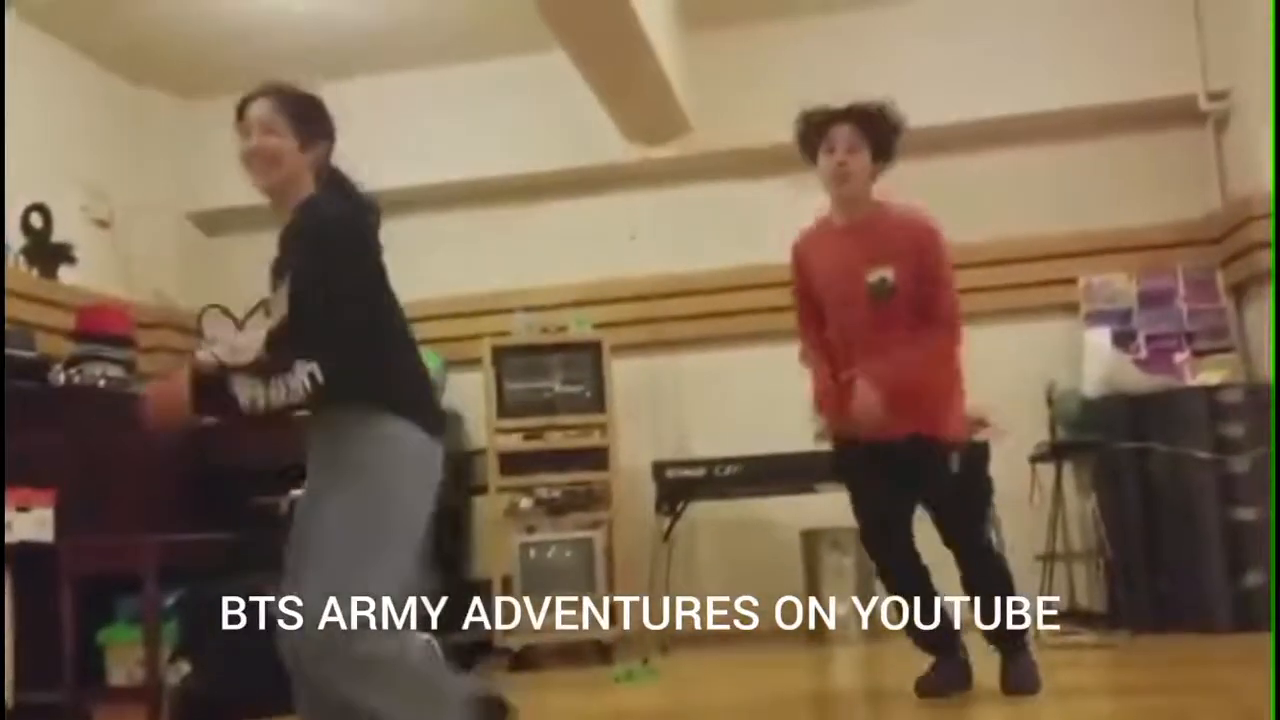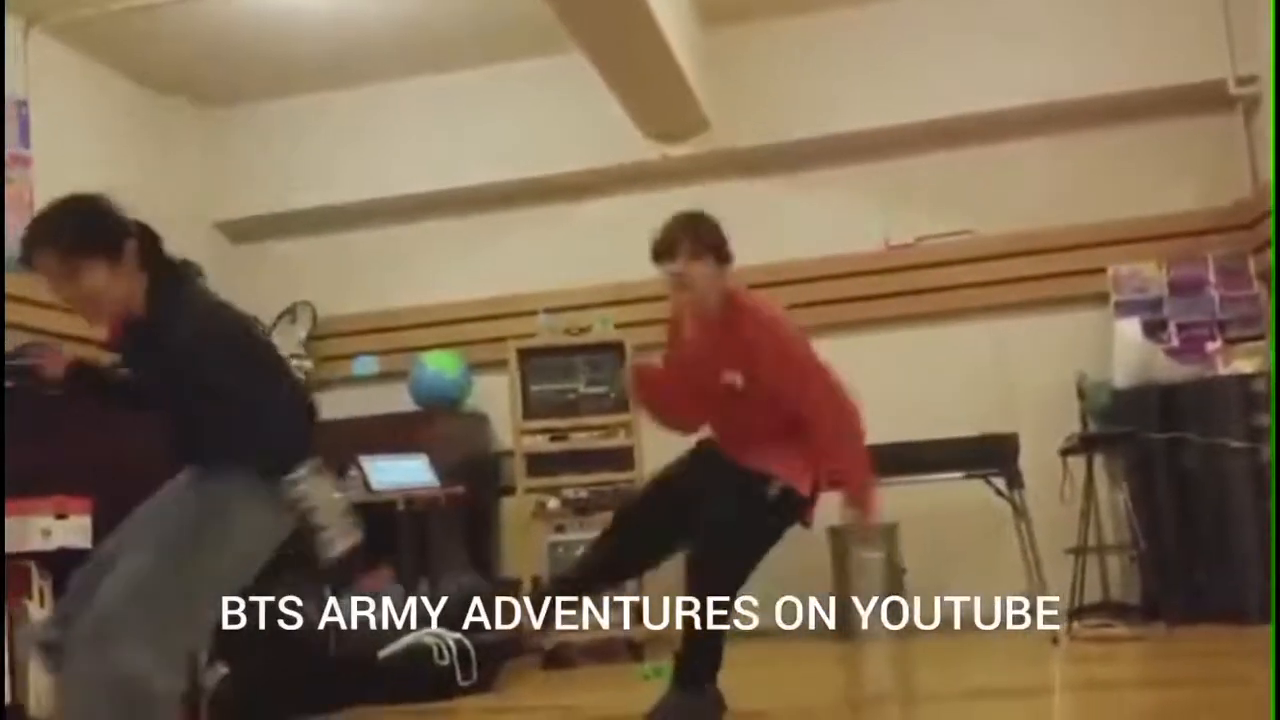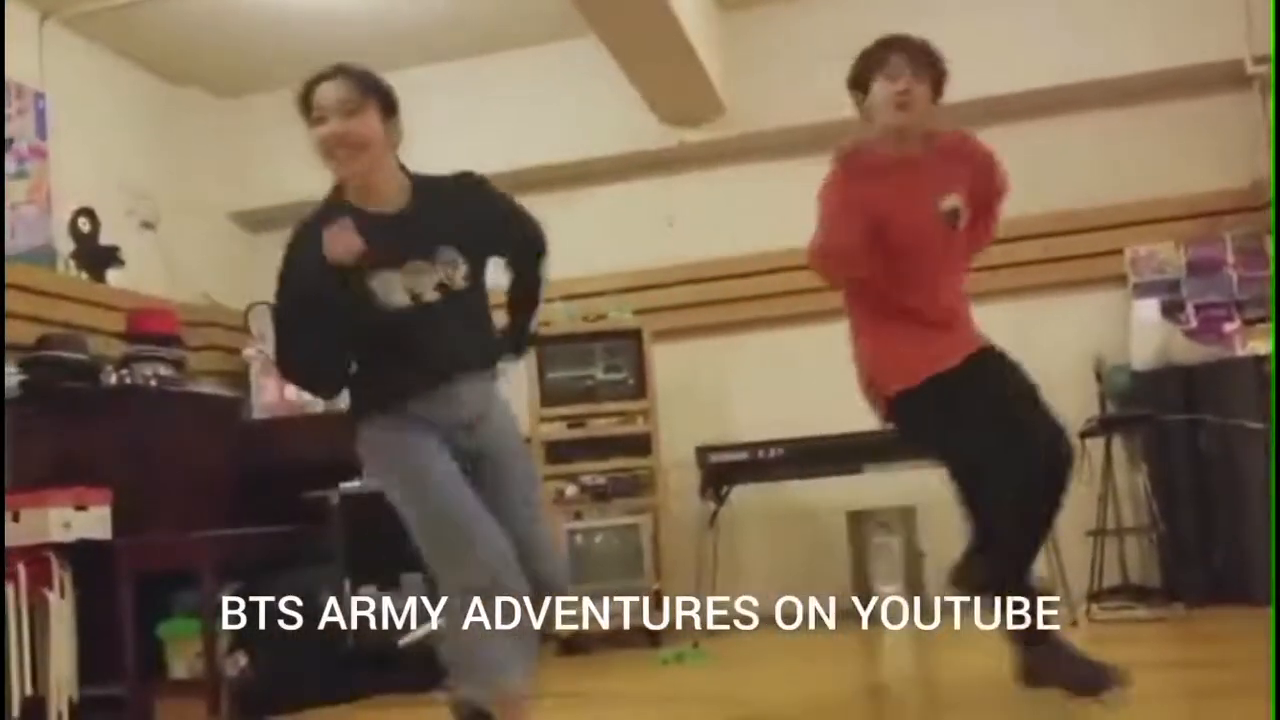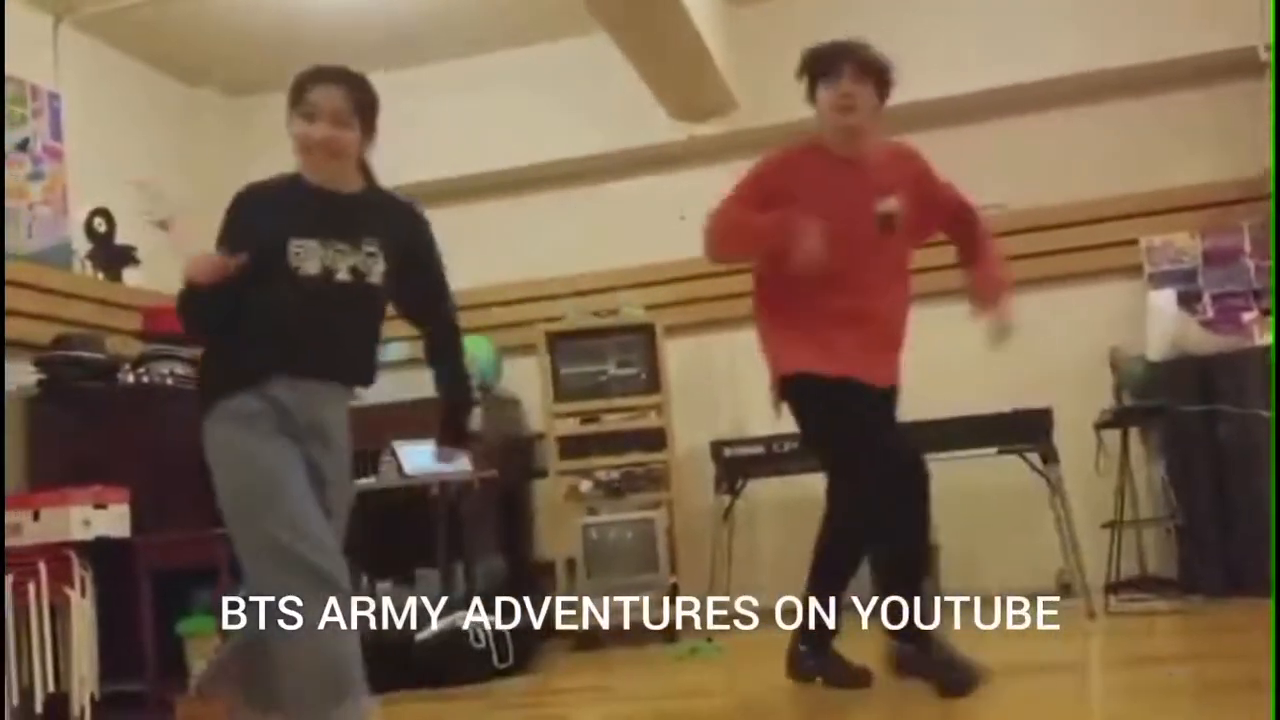
dt=0.7s
person 1, frame 1
left shoulder: (333, 225)
right shoulder: (294, 246)
left elbow: (324, 364)
left wrist: (208, 389)
right wrist: (214, 373)
left hip: (385, 432)
right hip: (338, 440)
left knee: (339, 621)
right knee: (314, 633)
person 1, frame 2
left shoulder: (196, 329)
right shoulder: (142, 321)
left elbow: (295, 432)
right wrist: (73, 376)
left hip: (261, 484)
right hip: (216, 476)
left knee: (132, 632)
right knee: (89, 613)
person 1, frame 3
left shoulder: (462, 198)
right shoulder: (313, 240)
left elbow: (527, 239)
right elbow: (300, 364)
left wrist: (520, 323)
right wrist: (340, 269)
left hip: (476, 400)
right hip: (397, 420)
left knee: (535, 563)
right knee: (479, 561)
person 1, frame 4
left shoulder: (398, 223)
right shoulder: (260, 207)
left elbow: (437, 319)
right elbow: (205, 322)
left wrist: (456, 413)
right wrist: (198, 287)
left hip: (327, 413)
right hip: (248, 409)
left knee: (294, 587)
right knee: (306, 578)
person 2, frame 1
left shoulder: (914, 233)
right shoulder: (807, 248)
left elbow: (944, 329)
left wrist: (884, 380)
right wrist: (826, 392)
left hip: (929, 416)
right hip: (857, 427)
left knee: (969, 541)
right knee: (887, 551)
left ankle: (1013, 648)
right ankle: (946, 653)
person 2, frame 2
left shoulder: (764, 329)
right shoulder: (681, 329)
left elbow: (833, 412)
right elbow: (684, 416)
left wrist: (855, 489)
right wrist: (647, 383)
left hip: (783, 464)
right hip: (726, 455)
left knee: (714, 563)
right knee: (634, 531)
right ankle: (563, 597)
person 2, frame 3
left shoulder: (957, 150)
right shoulder: (850, 175)
left elbow: (989, 190)
right elbow: (832, 267)
left hip: (961, 342)
right hip: (905, 364)
left knee: (1049, 455)
right knee: (1006, 479)
left ankle: (983, 570)
right ankle: (1038, 644)
person 2, frame 4
left shoulder: (904, 165)
right shoulder: (784, 171)
left elbow: (962, 222)
right elbow: (722, 236)
left wrist: (989, 285)
right wrist: (787, 233)
left hip: (873, 361)
right hip: (810, 361)
left knee: (860, 501)
right knee: (898, 479)
left ankle: (813, 642)
right ankle: (914, 635)
